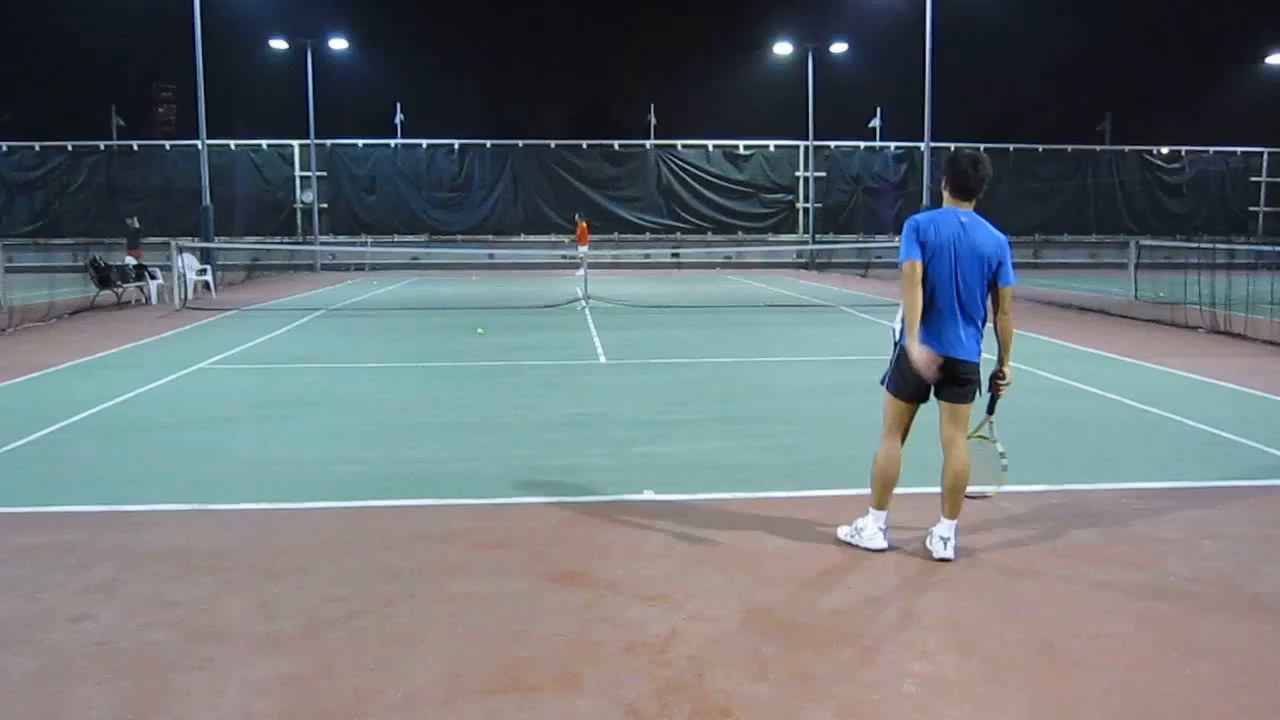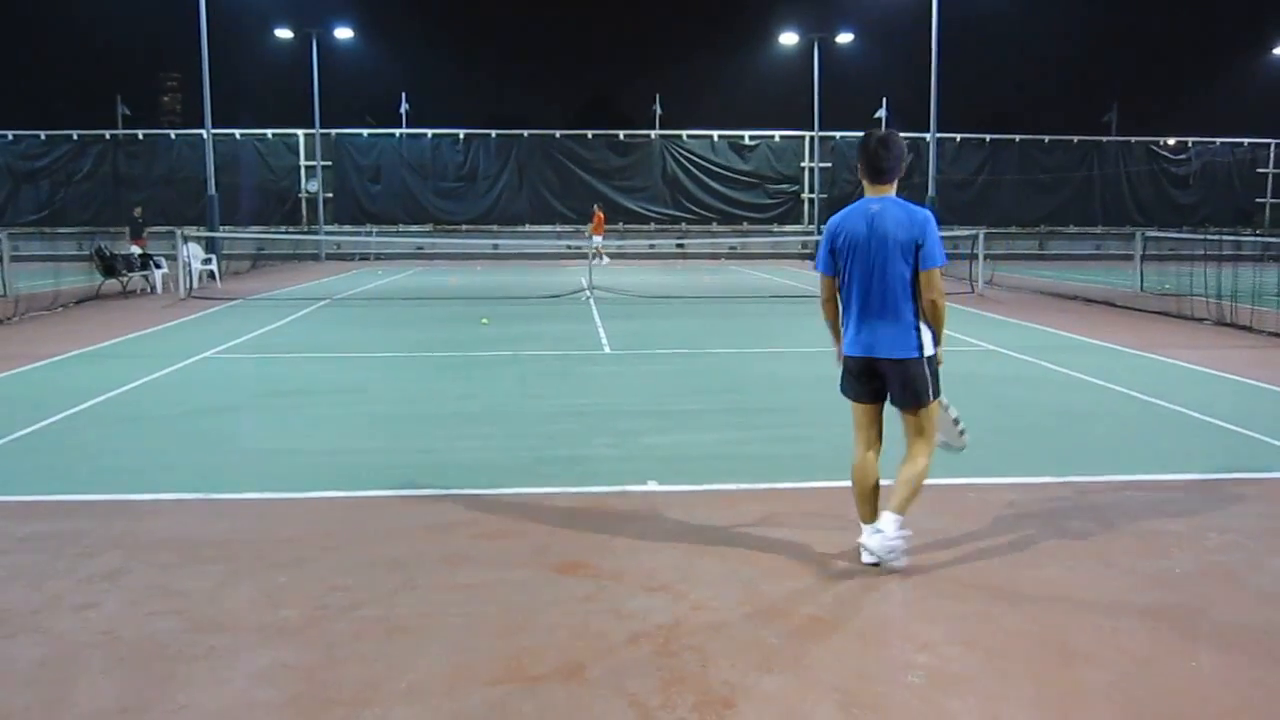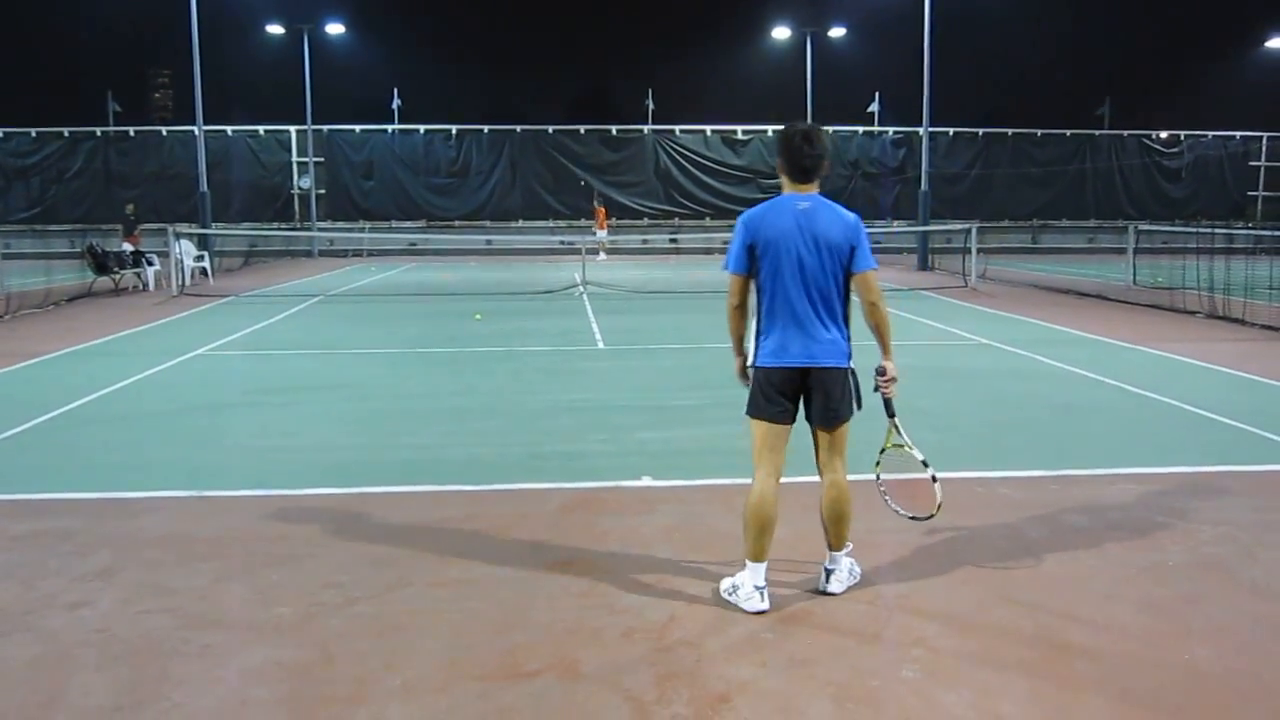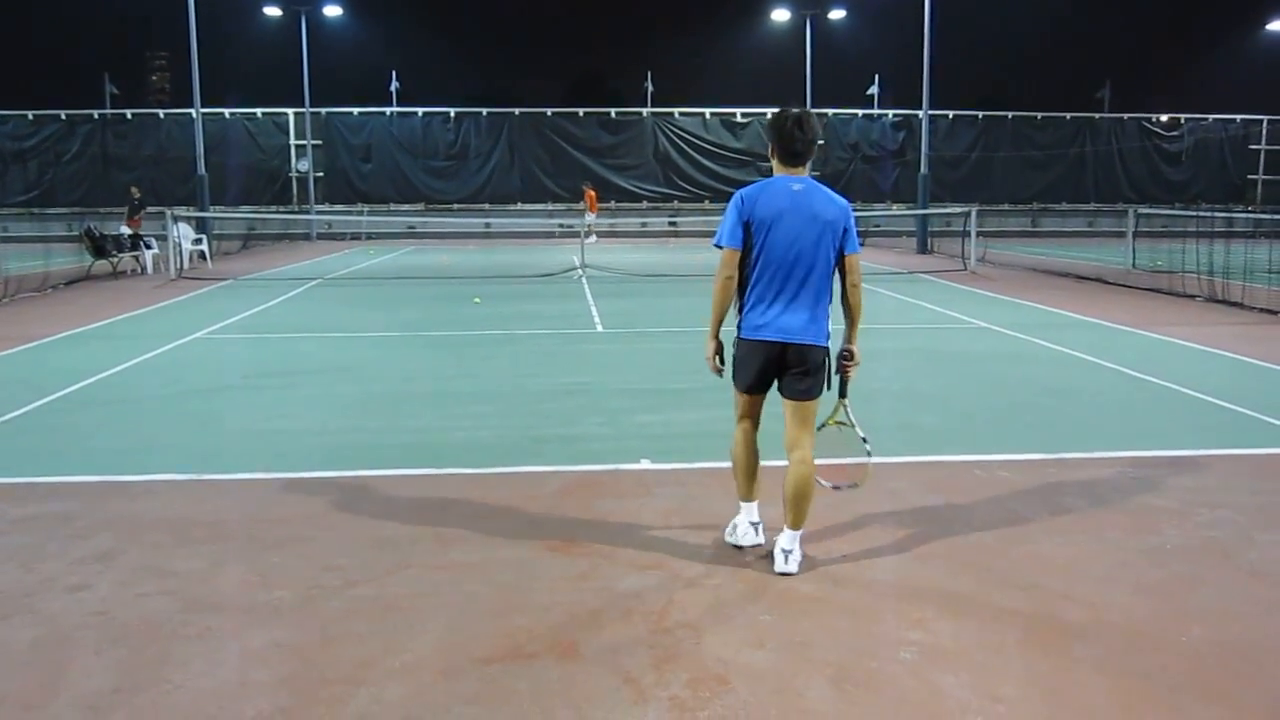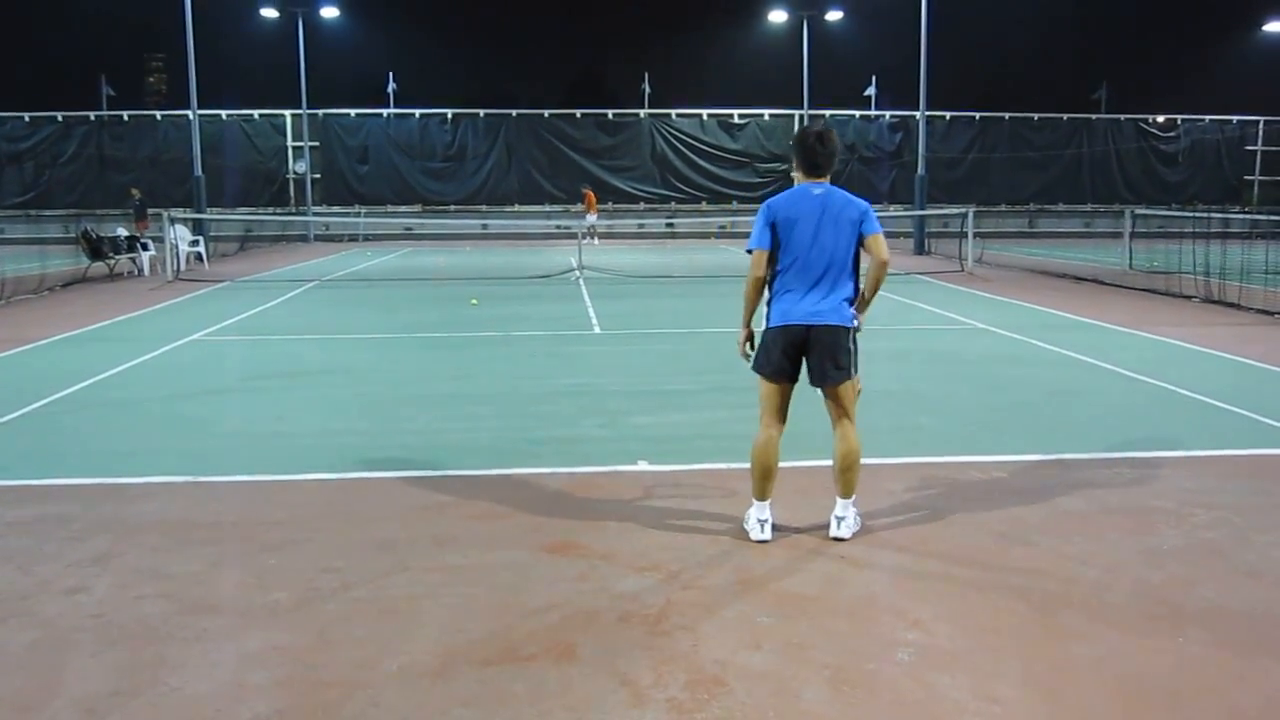
dt=1s
person 1, frame 1
left shoulder: (919, 225)
right shoulder: (996, 240)
left elbow: (912, 282)
right elbow: (1003, 310)
left wrist: (914, 341)
right wrist: (1004, 362)
left hip: (919, 350)
right hip: (964, 355)
left knee: (892, 437)
right knee: (956, 444)
left ankle: (874, 526)
right ankle: (945, 535)
person 1, frame 2
left shoulder: (838, 225)
right shoulder: (919, 221)
left elbow: (829, 298)
right elbow: (932, 297)
left wrist: (840, 341)
right wrist: (937, 342)
left hip: (859, 352)
right hip: (908, 351)
left knee: (866, 447)
right knee: (921, 445)
left ankle: (873, 530)
right ankle: (888, 526)
person 1, frame 3
left shoulder: (753, 222)
right shoulder: (847, 223)
left elbow: (737, 301)
right elbow: (871, 299)
left wrist: (739, 353)
right wrist: (887, 356)
left hip: (773, 362)
right hip: (830, 362)
left knee: (765, 474)
right knee: (832, 472)
left ankle: (752, 582)
right ankle: (838, 567)
person 1, frame 4
left shoulder: (747, 200)
right shoulder: (838, 208)
left elbow: (728, 274)
right elbow: (852, 282)
left wrist: (714, 334)
right wrist: (852, 339)
left hip: (756, 336)
right hip: (810, 340)
left knee: (746, 426)
right knee: (800, 444)
left ankle: (748, 521)
right ankle: (789, 545)
person 1, frame 5
left shoulder: (774, 208)
right shoulder: (856, 208)
left elbow: (757, 273)
right elbow: (881, 258)
left wrist: (745, 323)
right wrist: (861, 305)
left hip: (783, 325)
right hip: (834, 326)
left knee: (770, 424)
right knee: (844, 422)
left ankle: (760, 515)
right ankle: (844, 514)
